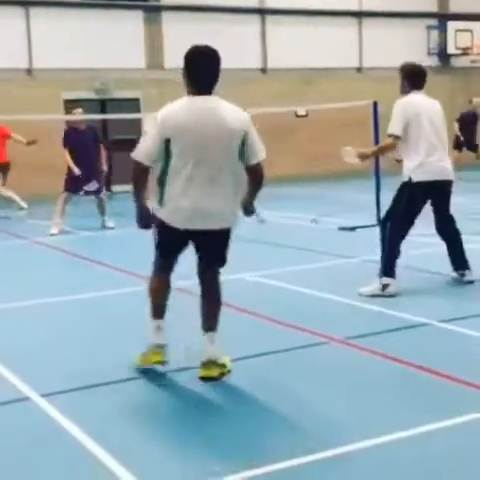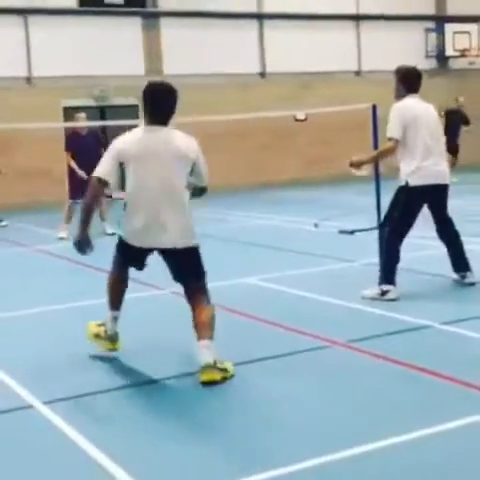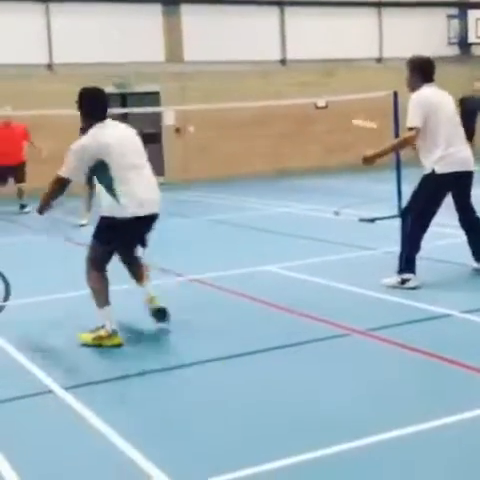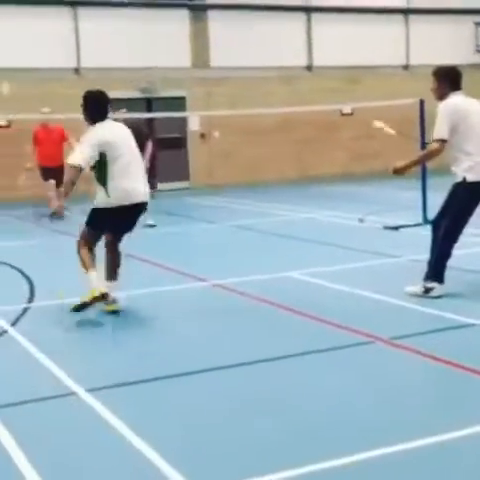
dt=0.3s
person 1, frame 1
left shoulder: (168, 115)
right shoulder: (238, 118)
left elbow: (140, 169)
right elbow: (256, 173)
left wrist: (141, 207)
right wrist: (248, 201)
left hip: (175, 213)
right hip: (219, 215)
left knee: (161, 272)
right knee: (210, 280)
left ankle: (157, 344)
right ankle: (211, 357)
person 1, frame 2
left shoulder: (124, 143)
right shoulder: (188, 144)
left elbow: (96, 189)
right elbow: (200, 188)
left wrist: (82, 231)
left hip: (138, 231)
right hip: (180, 234)
left knee: (118, 271)
right knee: (199, 296)
left ankle: (111, 331)
right ankle: (208, 362)
person 1, frame 3
left shoulder: (86, 143)
right shoulder: (127, 131)
left elbow: (61, 183)
left wrist: (42, 206)
left hip: (122, 210)
right hip: (151, 204)
left knee: (95, 264)
right knee: (127, 254)
left ankle: (109, 330)
right ankle: (152, 300)
person 1, frame 4
left shoulder: (92, 137)
right shoulder: (121, 129)
left elbow: (74, 169)
left wrist: (62, 199)
left hip: (114, 200)
right hip: (140, 197)
left knee: (85, 244)
right knee: (112, 242)
left ankle: (97, 288)
right ankle: (110, 295)
person 2, frame 1
left shoulder: (404, 103)
right shoulder: (435, 104)
left elbow: (392, 142)
left wrist: (370, 153)
left hip: (420, 175)
right hip: (444, 173)
left knee: (392, 224)
right knee: (445, 222)
left ankle: (387, 280)
right ankle: (463, 270)
person 2, frame 2
left shoulder: (400, 107)
right shoulder: (430, 108)
left elbow: (392, 145)
left wrist: (364, 160)
left hip: (416, 180)
right hip: (440, 177)
left knee: (390, 229)
right knee: (445, 224)
left ankle: (386, 285)
right ankle: (465, 272)
person 2, frame 3
left shoulder: (419, 97)
right shoulder: (445, 96)
left elbow: (411, 136)
left wrist: (378, 154)
right wrist: (423, 146)
left hip: (442, 167)
left knee: (412, 217)
left ankle: (407, 274)
person 2, frame 4
left shoulder: (447, 106)
left elbow: (437, 147)
left wrist: (407, 165)
right wrist: (452, 148)
left knee: (444, 226)
left ankle: (433, 282)
